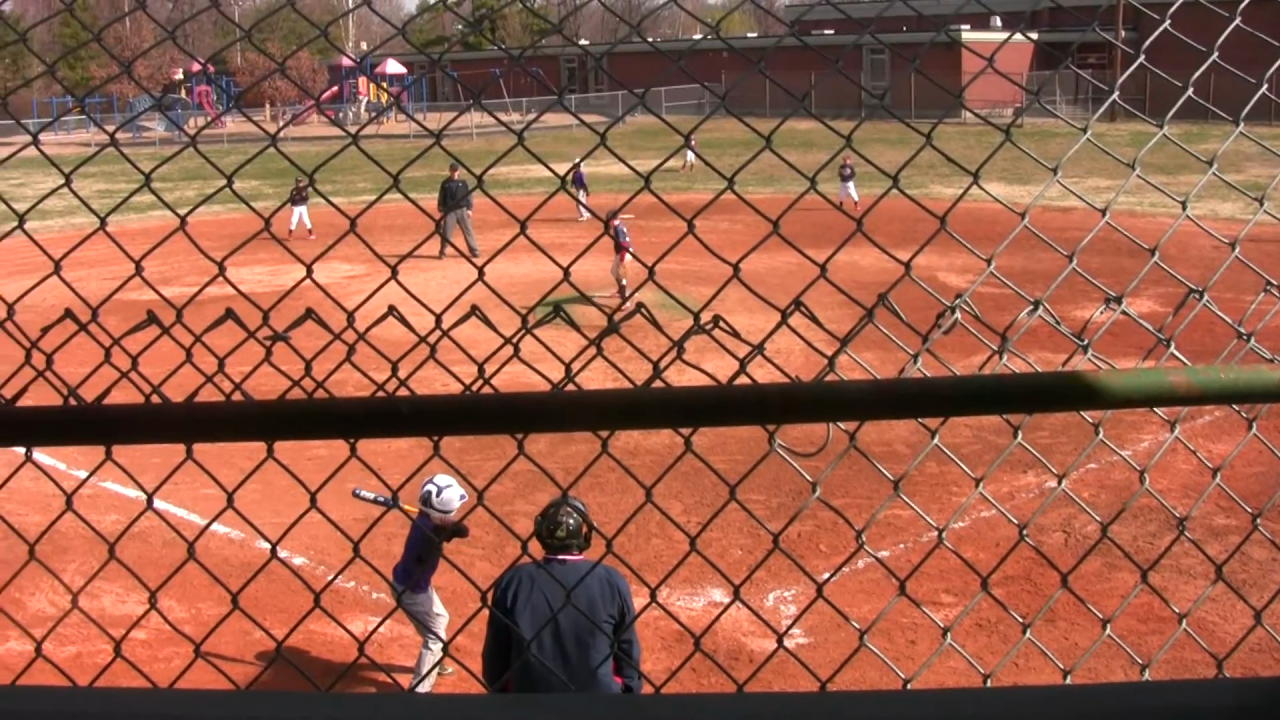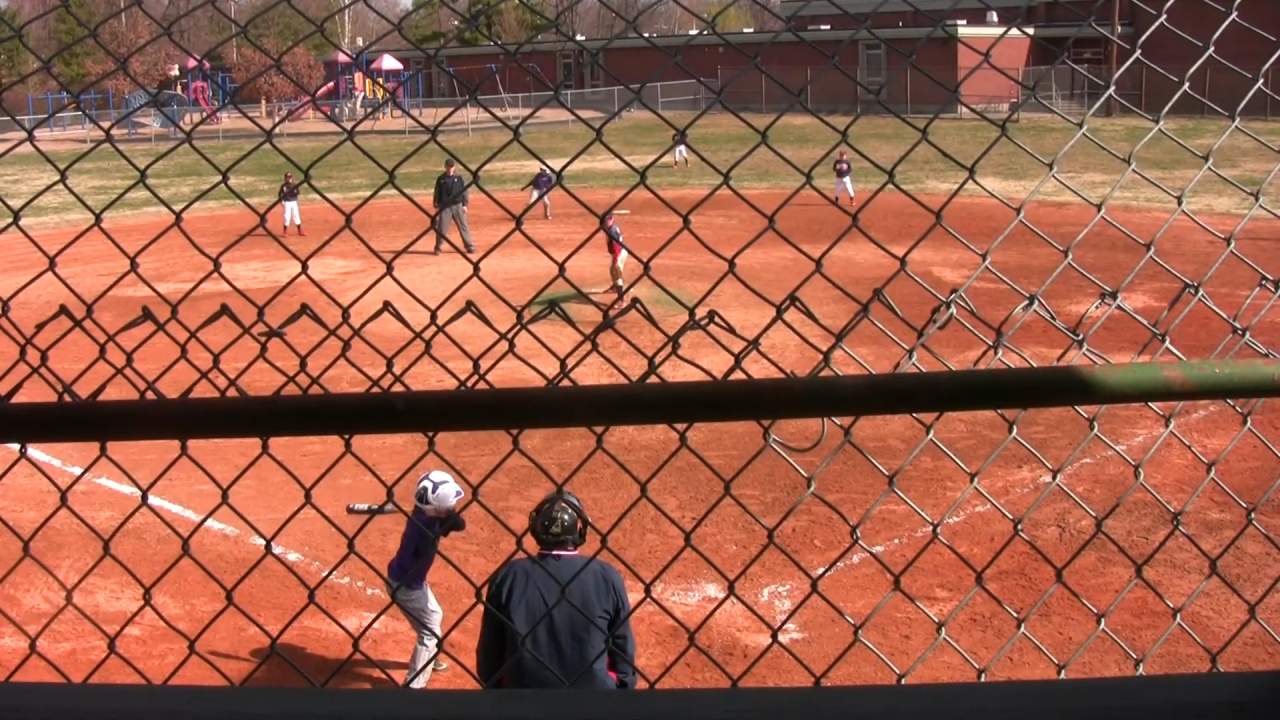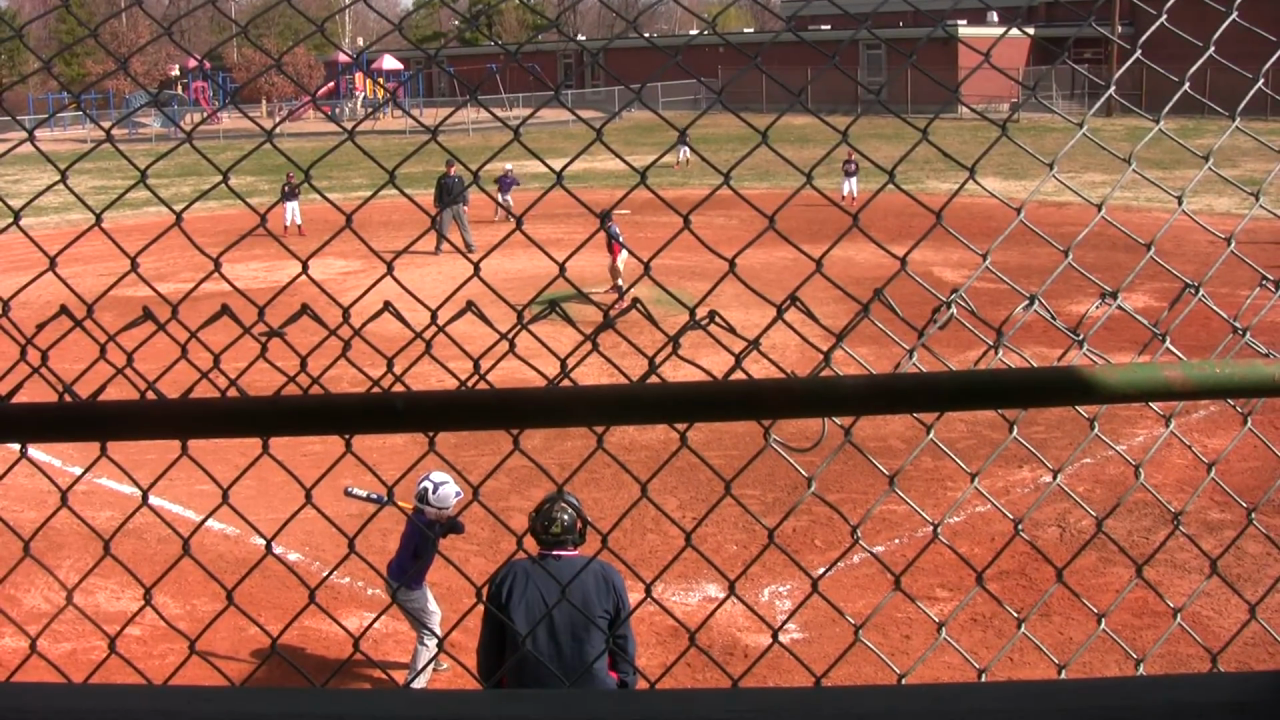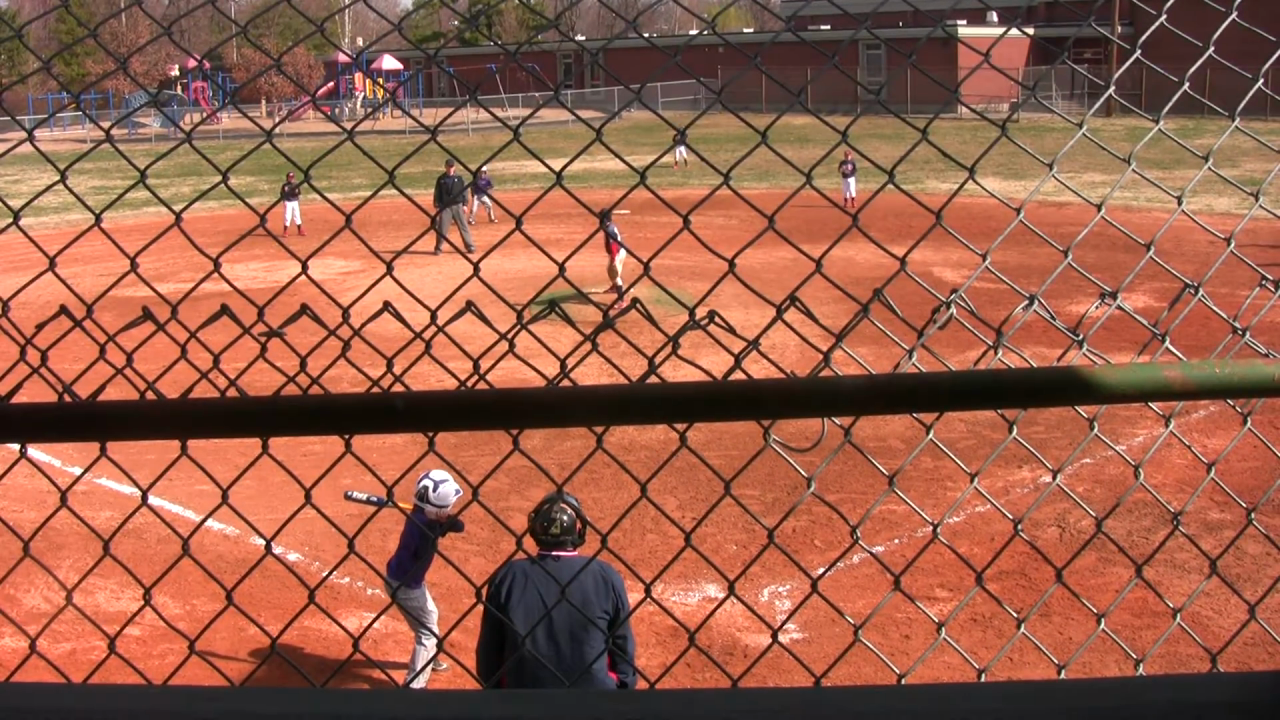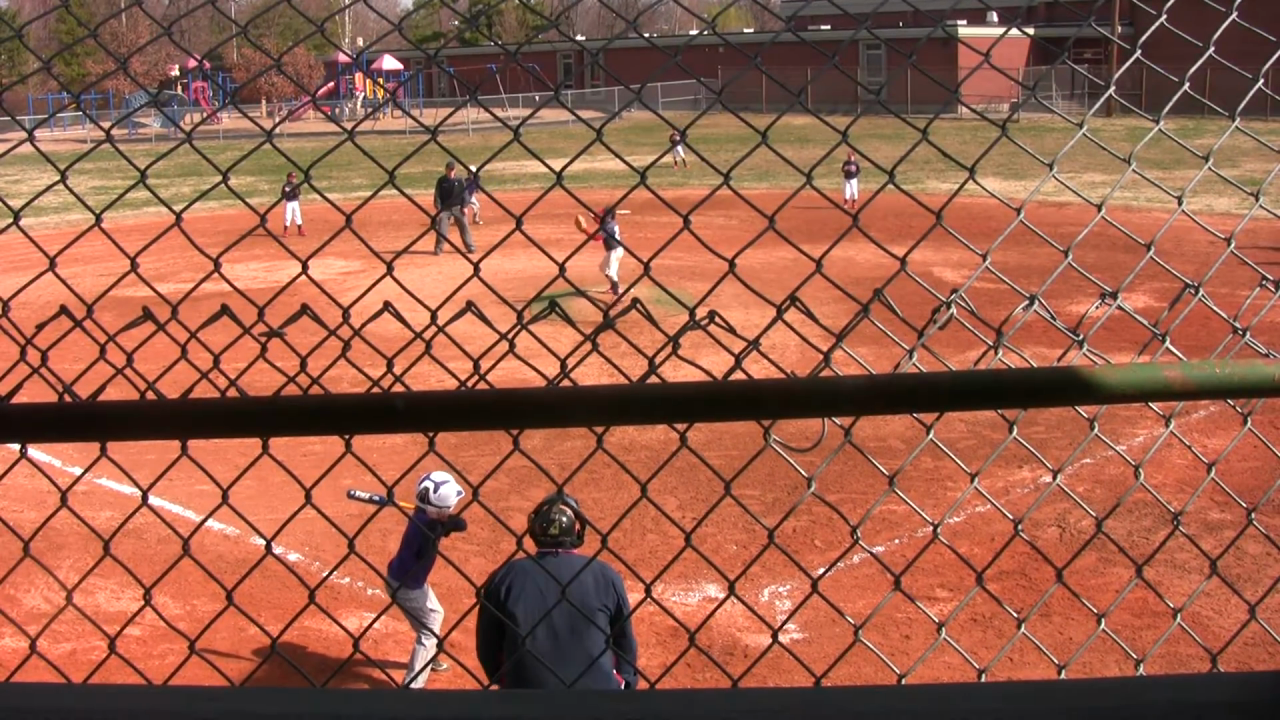
dt=0.7s
person 1, frame 1
left shoulder: (431, 520)
right shoulder: (425, 526)
left elbow: (463, 532)
left wrist: (451, 523)
right wrist: (440, 526)
left hip: (418, 583)
right hip: (411, 588)
left knee: (441, 619)
right knee: (435, 635)
left ankle: (432, 663)
right ankle: (419, 688)
person 1, frame 2
left shoulder: (430, 516)
right shoulder: (422, 522)
left elbow: (460, 524)
left wrist: (447, 514)
right wrist: (436, 517)
left hip: (413, 579)
right hip: (406, 584)
left knee: (434, 615)
right knee: (430, 632)
left ankle: (428, 658)
right ankle: (414, 685)
person 1, frame 3
left shoulder: (427, 517)
right shoulder: (422, 524)
left elbow: (459, 528)
left wrist: (446, 520)
right wrist: (437, 522)
left hip: (412, 580)
right hip: (406, 584)
left knee: (434, 616)
right knee: (430, 632)
left ankle: (428, 658)
right ankle: (414, 684)
person 1, frame 4
left shoulder: (427, 515)
right shoulder: (422, 522)
left elbow: (459, 526)
left wrist: (444, 518)
right wrist: (439, 521)
left hip: (410, 578)
right hip: (405, 583)
left knee: (430, 616)
right knee: (428, 631)
left ankle: (428, 658)
right ankle: (414, 685)
person 1, frame 5
left shoulder: (431, 517)
right shoulder: (423, 522)
left elbow: (461, 526)
left wrist: (448, 517)
right wrist: (437, 520)
left hip: (414, 580)
right hip: (405, 584)
left knee: (435, 615)
right knee: (429, 632)
left ankle: (427, 658)
right ankle: (412, 685)
person 2, frame 1
left shoulder: (513, 581)
right shoulder: (611, 582)
left elbow: (495, 655)
right elbow: (628, 653)
left wrist: (499, 691)
right wrist: (630, 690)
person 2, frame 2
left shoulder: (508, 576)
right shoulder: (606, 577)
left elbow: (489, 651)
right elbow: (623, 647)
left wrist: (493, 688)
right wrist: (625, 686)
person 2, frame 3
left shoulder: (508, 577)
right shoulder: (606, 577)
left elbow: (490, 650)
right elbow: (623, 647)
left wrist: (493, 687)
right wrist: (625, 684)
person 2, frame 4
left shoulder: (507, 577)
right shoulder: (605, 577)
left elbow: (489, 650)
right elbow: (622, 647)
left wrist: (493, 692)
right wrist: (625, 686)
right hip: (592, 690)
person 2, frame 5
left shoulder: (505, 577)
right shoulder: (605, 576)
left elbow: (487, 647)
right elbow: (625, 646)
left wrist: (504, 680)
right wrist: (625, 684)
